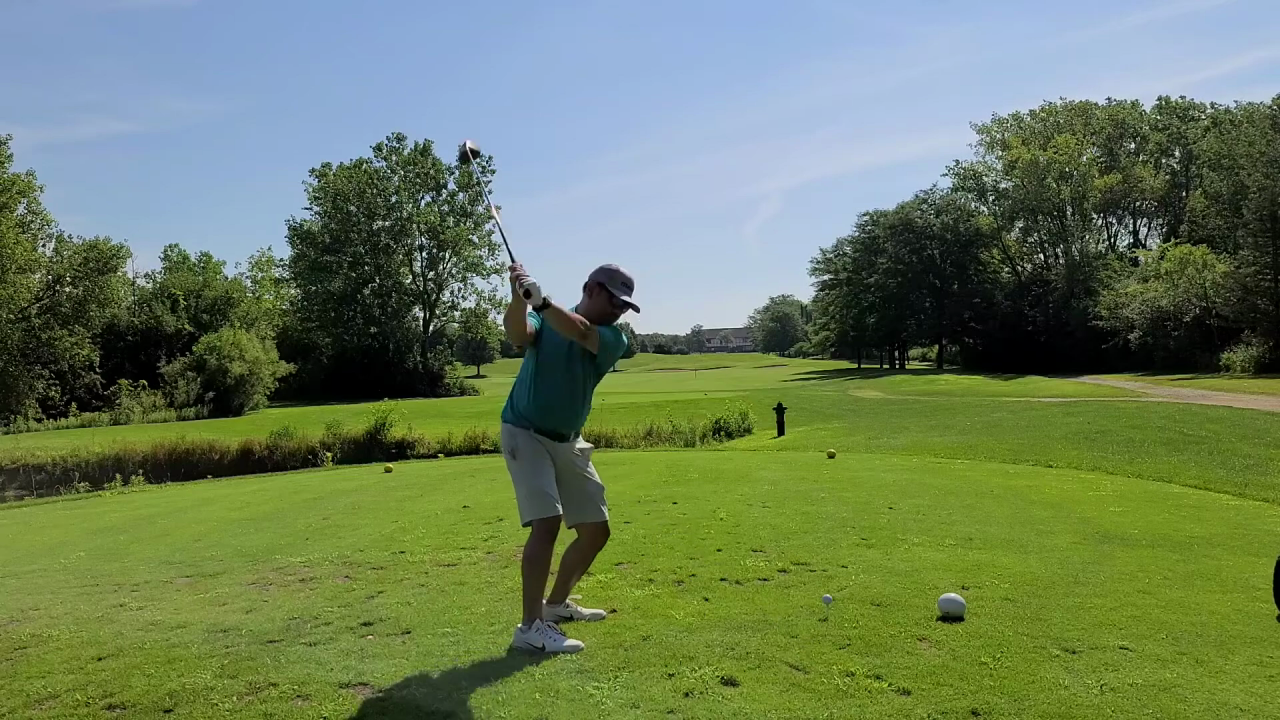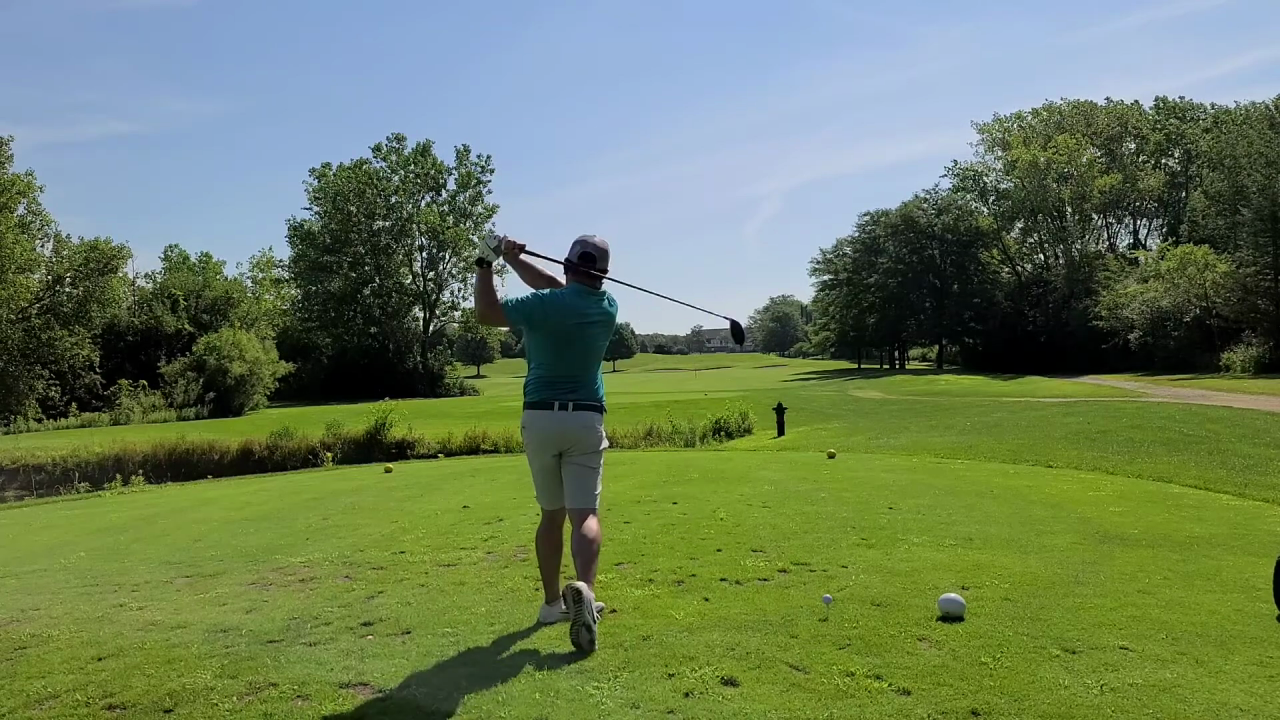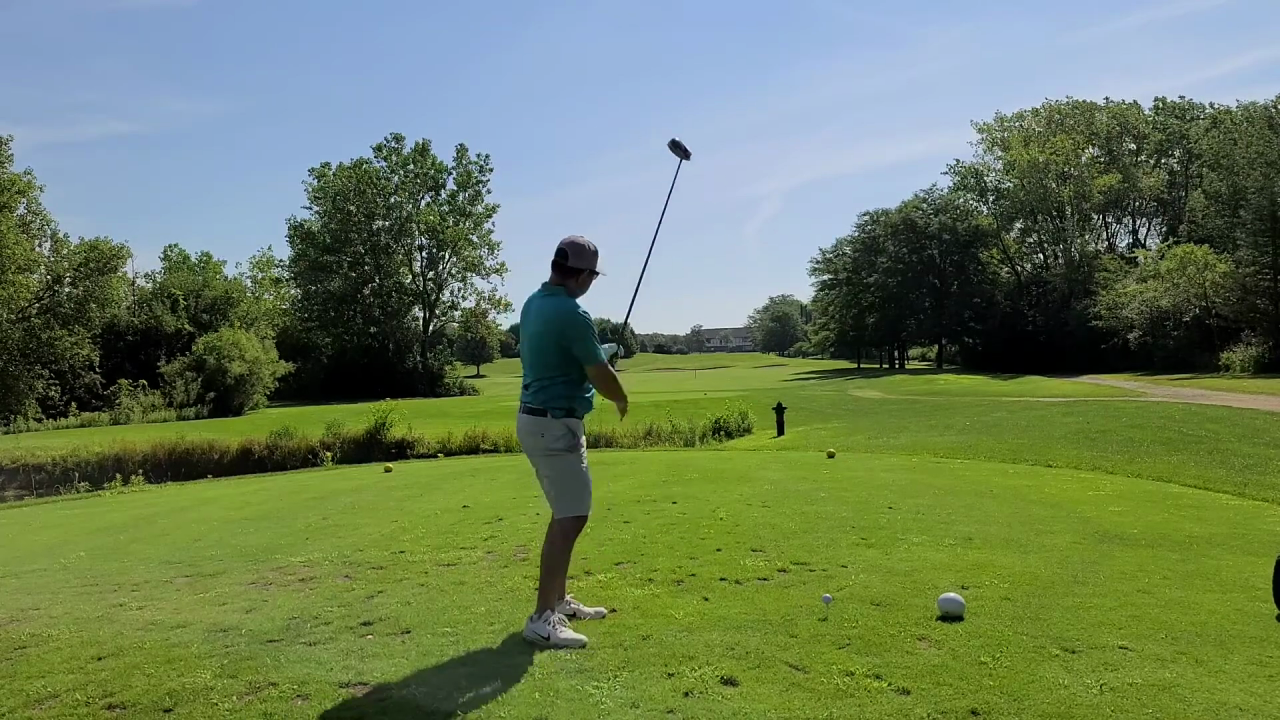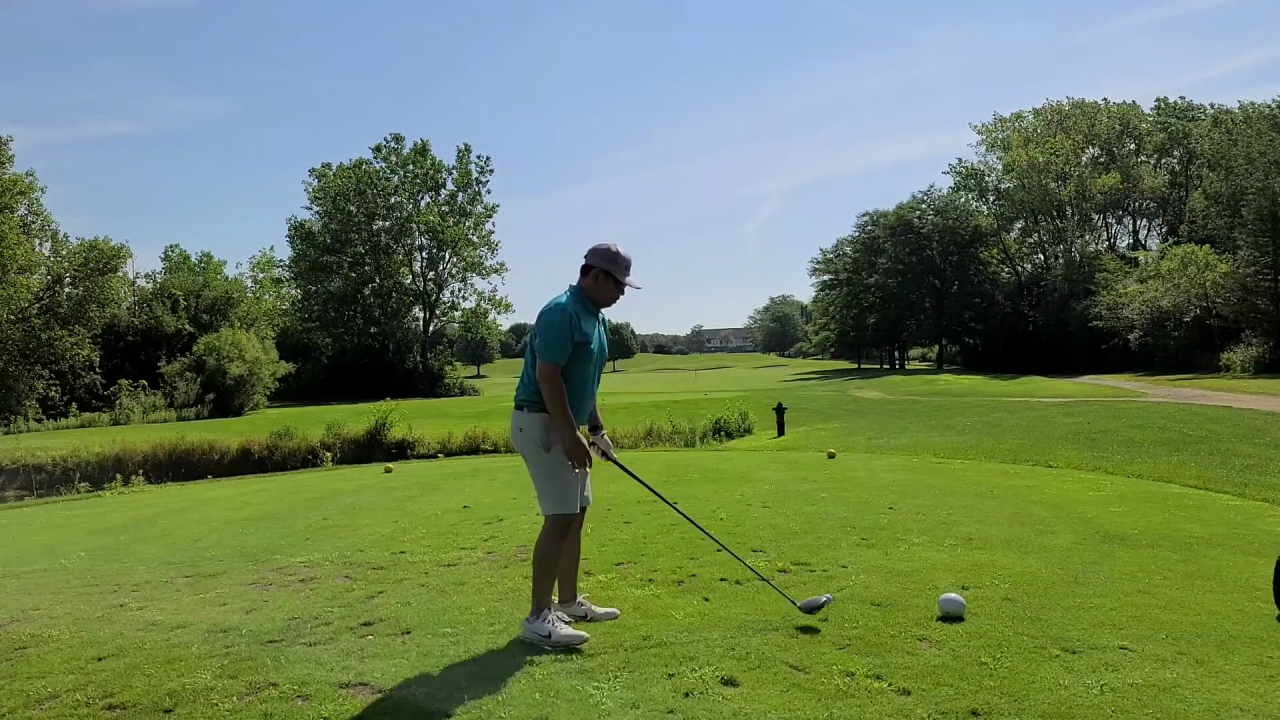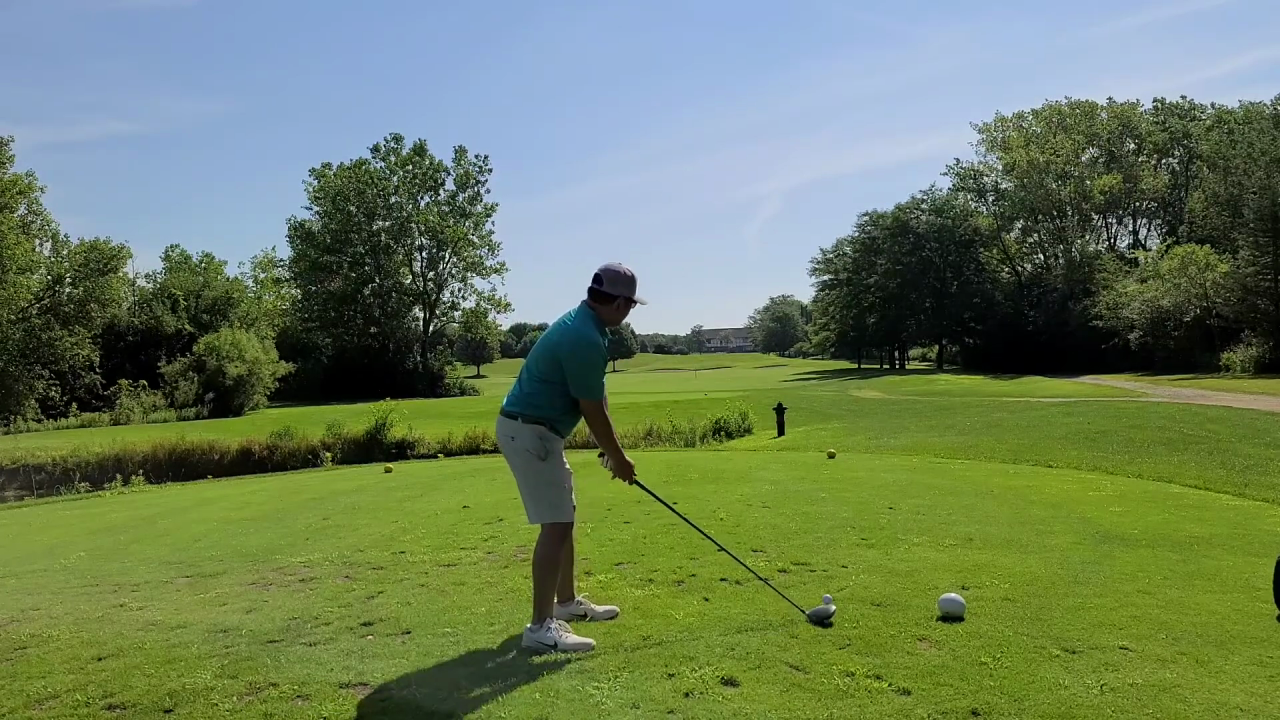
dt=1s
person 1, frame 1
left shoulder: (613, 340)
right shoulder: (544, 321)
left elbow: (579, 331)
right elbow: (517, 334)
left wrist: (540, 299)
right wrist: (519, 296)
left hip: (569, 444)
right hip: (524, 435)
left knee: (596, 529)
right knee: (546, 524)
left ankle: (557, 603)
right ankle: (531, 627)
person 1, frame 2
left shoulder: (545, 304)
right shoulder: (609, 307)
left elbow: (485, 313)
left wrist: (485, 265)
right wrist: (514, 260)
left hip: (540, 418)
right hip: (585, 421)
left knee: (551, 513)
right knee: (584, 513)
left ankle: (553, 602)
right ankle: (584, 589)
person 1, frame 3
left shoulder: (535, 303)
right shoulder: (573, 315)
right elbow: (600, 378)
left wrist: (594, 355)
right wrist: (621, 399)
left hip: (539, 420)
right hip: (556, 425)
left knee: (566, 513)
right knee: (571, 518)
left ankle: (558, 601)
right ankle: (542, 618)
person 1, frame 4
left shoulder: (593, 317)
right shoulder: (562, 312)
right elbow: (547, 376)
left wrist: (595, 428)
right wrist: (572, 434)
left hip: (564, 425)
right hip: (541, 424)
left knee: (575, 515)
right knee: (560, 518)
left ankle: (568, 602)
right ankle: (539, 617)
person 1, frame 5
left shoulder: (581, 323)
right shoulder: (586, 339)
left elbow: (597, 400)
right elbow: (591, 409)
left wrist: (613, 447)
right wrist: (618, 458)
left hip: (535, 429)
right hip: (529, 431)
left knee: (564, 518)
right knee: (556, 524)
left ankle: (566, 601)
right ankle: (541, 626)
